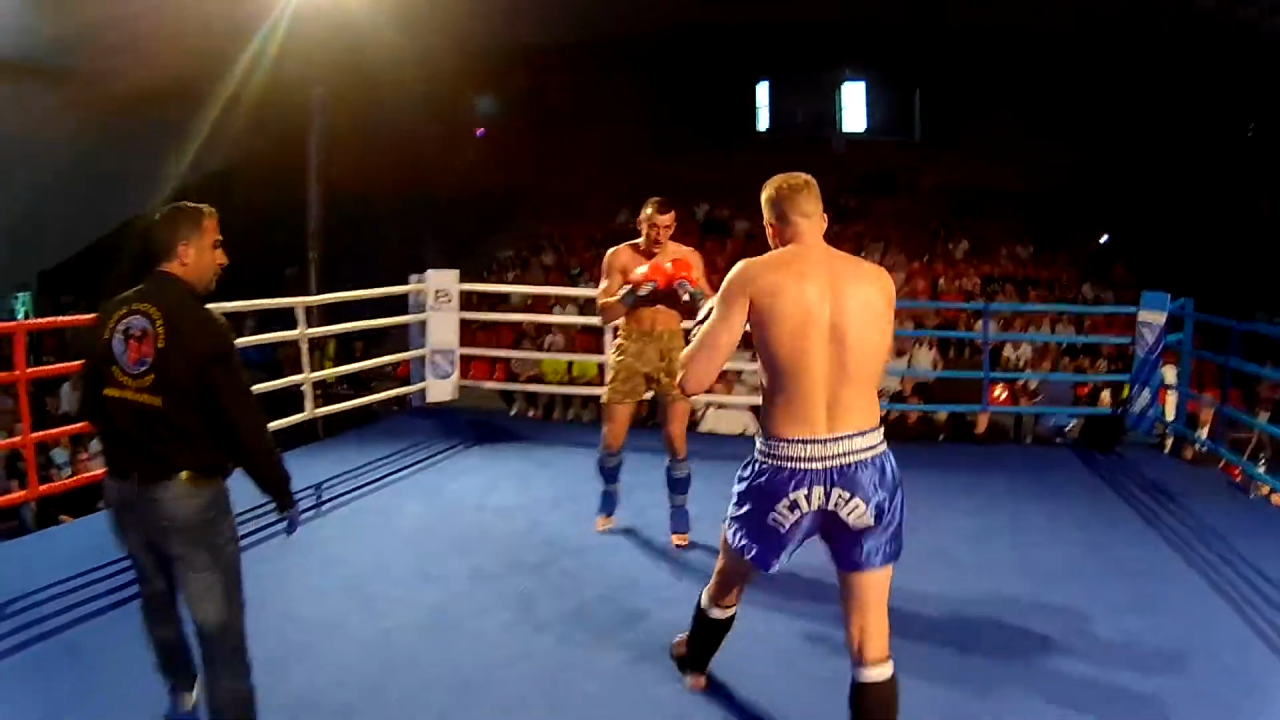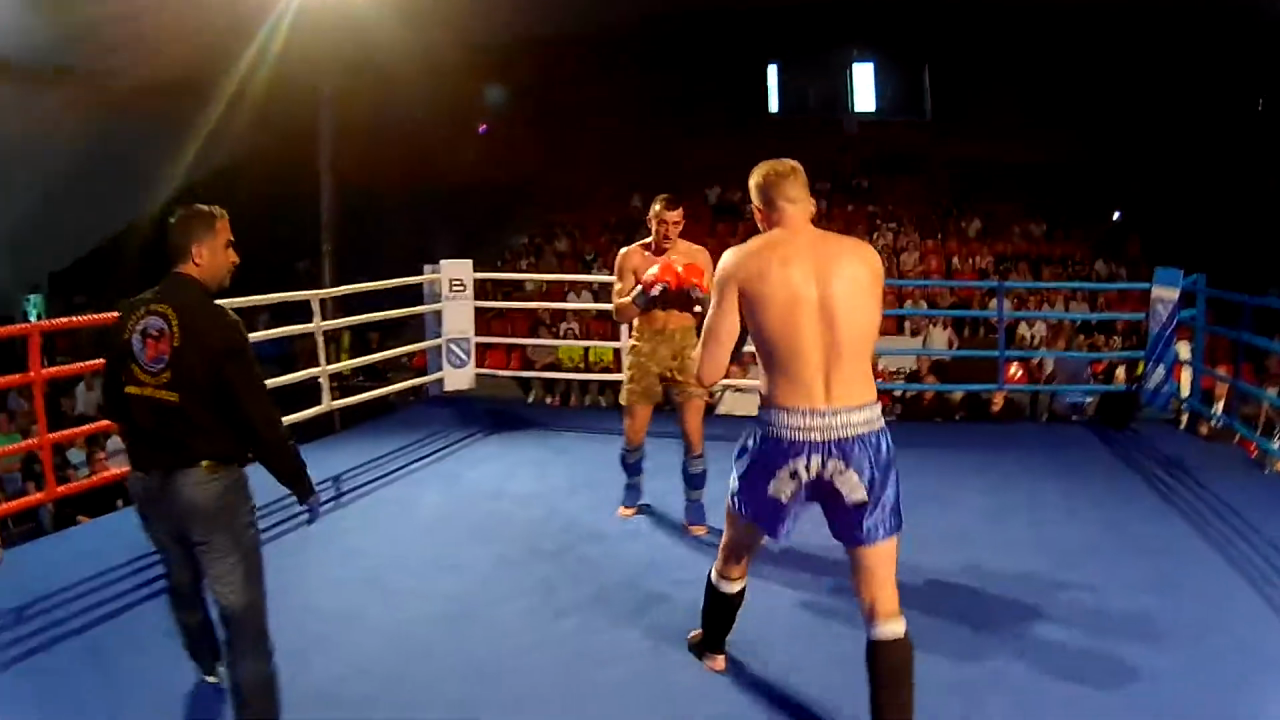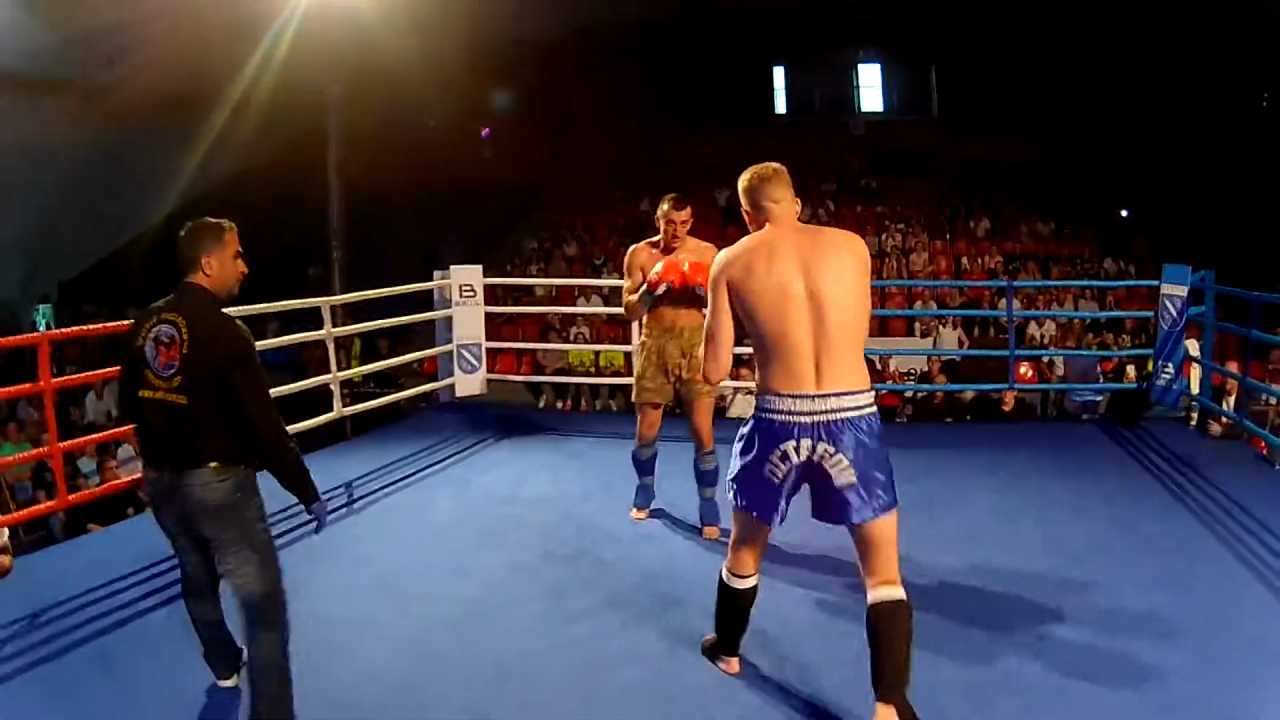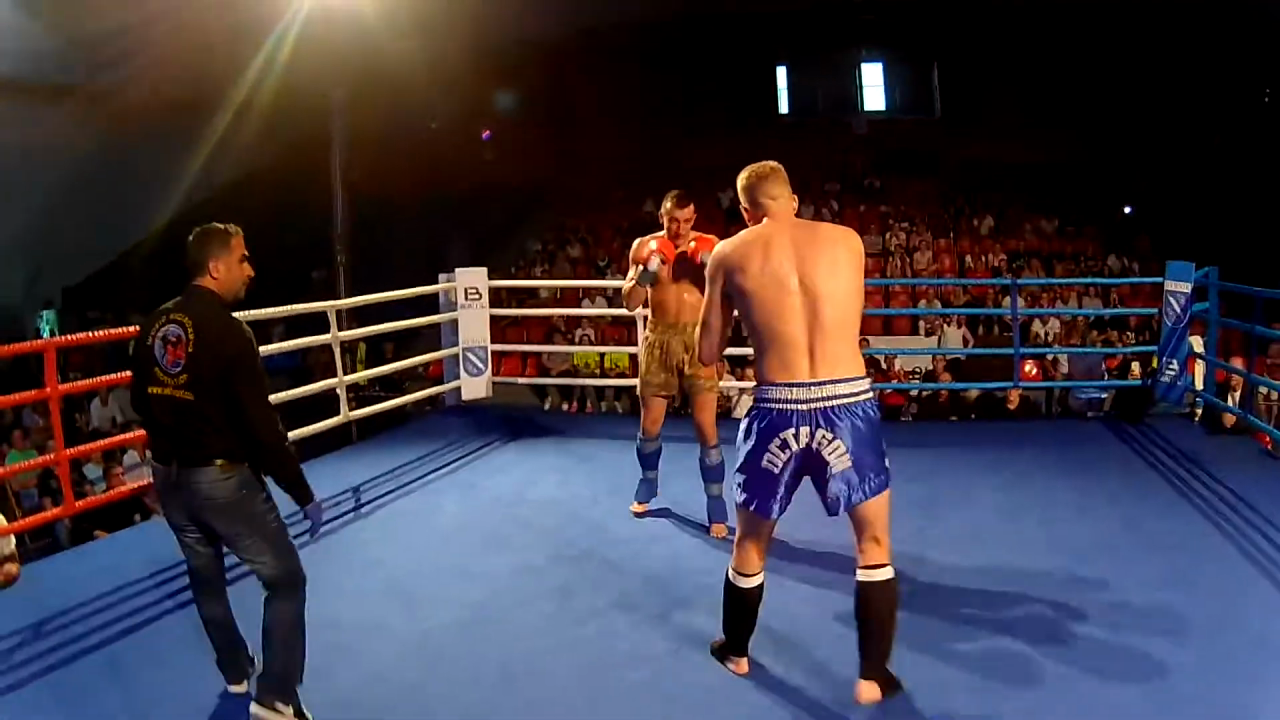
dt=0.1s
person 1, frame 1
left shoulder: (751, 277)
right shoulder: (879, 282)
left elbow: (693, 380)
left wrist: (710, 324)
left hip: (785, 467)
right hip: (863, 464)
left knee: (729, 578)
right knee: (870, 636)
left ankle: (696, 659)
person 1, frame 2
left shoulder: (741, 263)
right shoulder: (865, 257)
left elbow: (707, 373)
left wrist: (732, 318)
left hip: (785, 435)
right hip: (860, 432)
left knee: (735, 551)
right knee: (881, 602)
left ankle: (712, 644)
person 1, frame 3
left shoulder: (731, 263)
right shoulder: (852, 247)
left elbow: (712, 370)
left hip: (780, 423)
right hip: (853, 418)
left knee: (746, 547)
right knee: (882, 569)
left ankle: (727, 648)
person 1, frame 4
left shoulder: (730, 255)
right shoulder: (848, 241)
left elbow: (708, 353)
left hip: (778, 412)
right hip: (849, 406)
left knee: (750, 545)
right knee: (874, 546)
left ankle: (735, 650)
right ankle: (872, 675)
person 2, frame 1
left shoulder: (111, 316)
right shoulder: (201, 326)
left elbow: (93, 406)
right elbow: (244, 426)
right wrist: (283, 494)
left hip: (124, 491)
right hip: (189, 494)
left knee: (157, 596)
right knee: (220, 628)
person 2, frame 2
left shoulder: (131, 317)
right shoulder: (215, 324)
left elbow: (115, 404)
right elbow: (259, 419)
right wrist: (302, 485)
left hip: (147, 483)
right hip: (208, 483)
left knee: (183, 584)
right knee: (243, 614)
left ankle: (208, 663)
person 2, frame 3
left shoulder: (145, 325)
right shoulder: (223, 332)
left elbow: (130, 404)
right elbow: (263, 425)
right wrist: (306, 491)
left hip: (162, 482)
right hip: (218, 482)
left knee: (198, 578)
right knee: (264, 603)
left ankle: (226, 664)
person 2, frame 4
left shoulder: (155, 325)
right shoulder: (227, 332)
left elbow: (142, 402)
right elbow: (261, 425)
right wrist: (303, 494)
left hip: (170, 477)
right hip: (224, 478)
left knee: (206, 578)
right knee: (285, 579)
left ankle: (235, 671)
person 3, frame 1
left shoulder: (688, 257)
right shoulder: (618, 257)
right elbow: (605, 313)
left wrist: (694, 293)
right wrist: (630, 293)
left hip: (671, 349)
right hip: (630, 349)
left knee: (676, 442)
right knee: (612, 439)
left ankle: (679, 515)
right ankle: (609, 496)
person 3, frame 2
left shoulder: (698, 255)
right shoulder: (630, 257)
right elbow: (620, 313)
left wrist: (703, 298)
right wrist: (643, 294)
left hip: (684, 347)
right hip: (644, 347)
left knee: (692, 438)
right knee: (633, 435)
left ankle: (694, 506)
right ankle: (633, 486)
person 3, frame 3
left shoulder: (707, 254)
right shoulder: (640, 254)
right elbow: (629, 310)
left wrist: (710, 291)
right wrist: (651, 289)
left hip: (694, 345)
right hip: (654, 344)
left knee: (702, 434)
right knee: (646, 431)
left ankle: (708, 506)
right ankle: (645, 487)
person 3, frame 4
left shoulder: (710, 247)
right shoulder: (644, 247)
right elbow: (630, 302)
right wrist: (647, 271)
left hip: (698, 339)
right hip: (658, 339)
left knee: (706, 429)
right knee: (650, 425)
left ankle: (715, 503)
right ankle: (648, 481)
